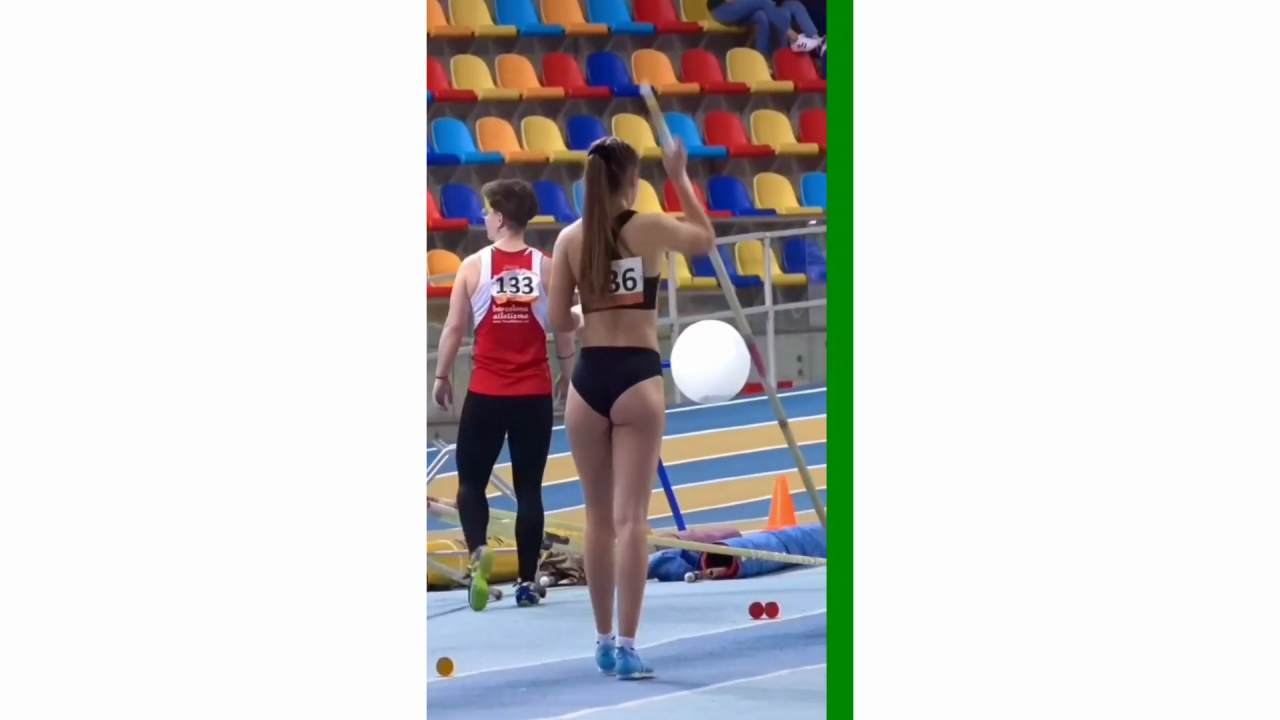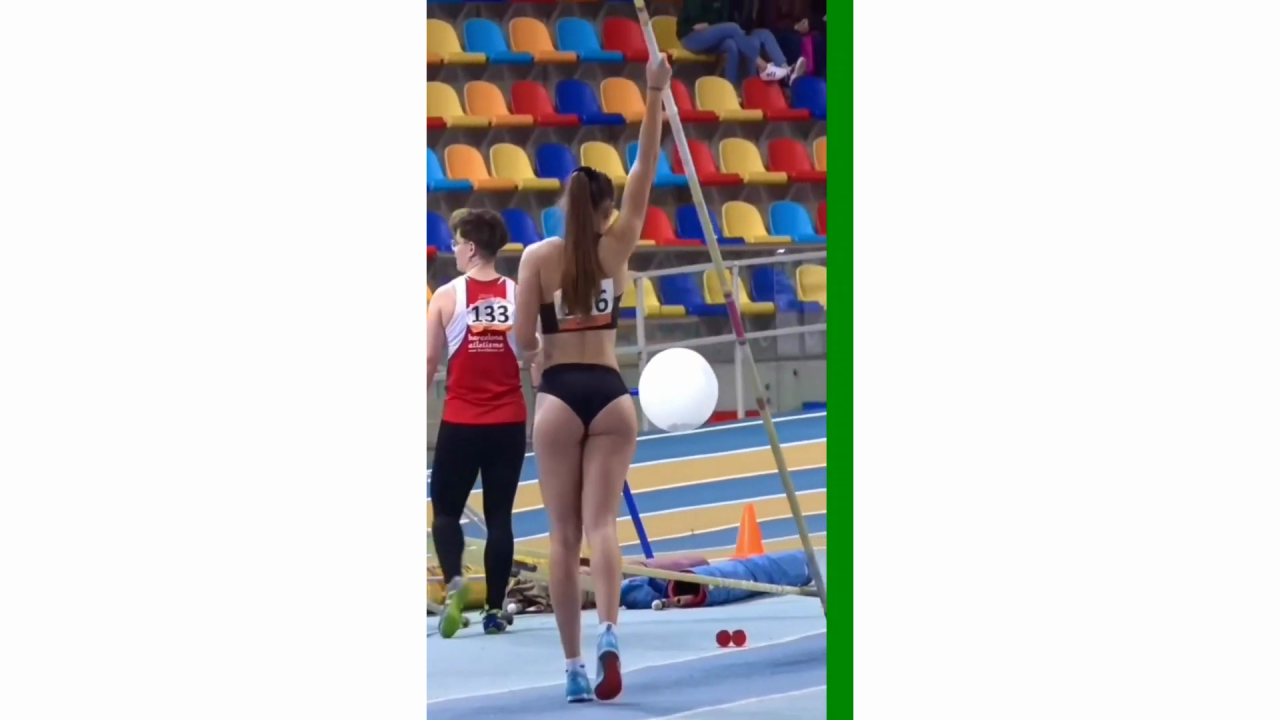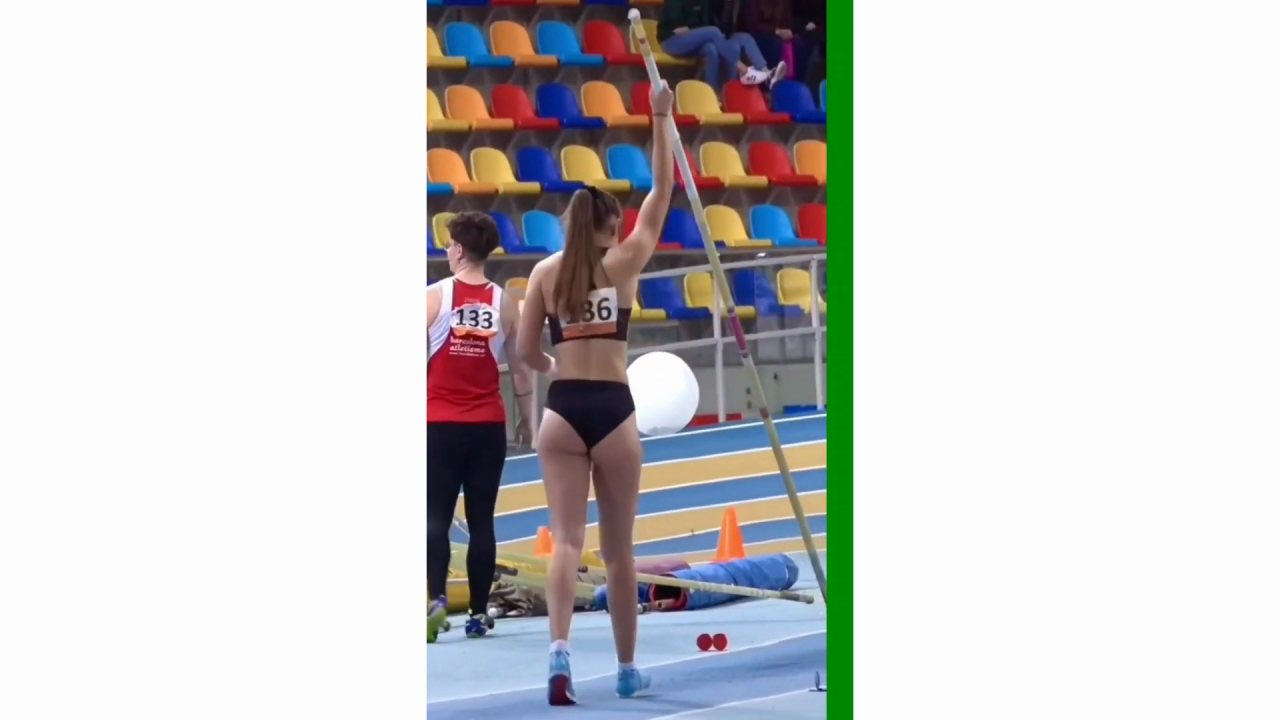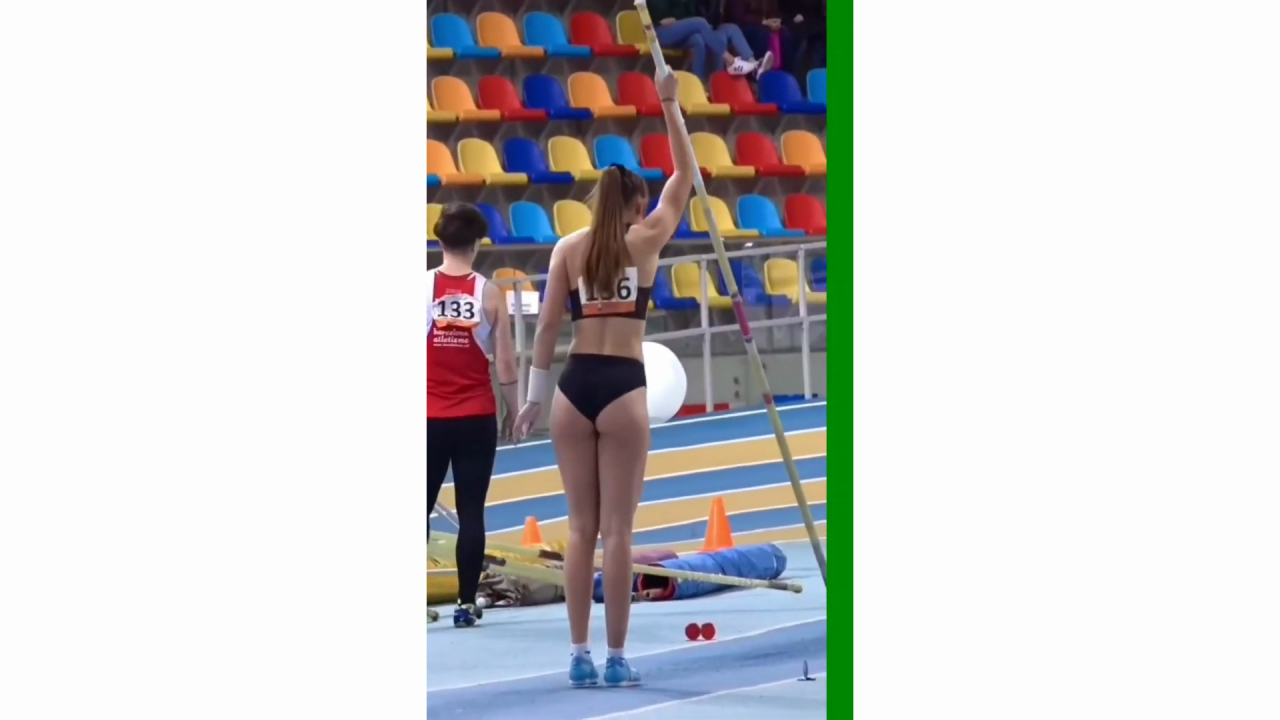
dt=0.5s
person 1, frame 1
left shoulder: (570, 236)
right shoulder: (652, 229)
left elbow: (558, 321)
right elbow: (708, 233)
right wrist: (679, 172)
left hip: (587, 381)
right hip: (638, 378)
left knee: (600, 519)
right knee: (629, 519)
left ankle: (605, 641)
right ankle: (627, 644)
person 1, frame 2
left shoulder: (537, 256)
right shoulder: (617, 243)
left elbow: (522, 339)
right elbow: (646, 163)
right wrist: (655, 90)
left hip: (558, 397)
right hip: (609, 396)
left knee: (563, 536)
right knee: (600, 527)
left ankle: (574, 667)
right ankle: (608, 636)
person 1, frame 3
left shoulder: (545, 271)
right shoulder: (625, 260)
left elbow: (526, 350)
right elbow: (661, 192)
right wrist: (661, 119)
left hip: (562, 411)
right hip: (613, 412)
left knee: (566, 539)
right knee: (618, 549)
left ankle: (560, 651)
right ankle: (627, 668)
person 1, frame 4
left shoulder: (568, 247)
right shoulder: (648, 238)
left elbow: (547, 325)
right elbow: (685, 176)
left wrist: (535, 392)
right wrist: (669, 104)
left hip: (575, 386)
right hip: (623, 388)
left knee: (581, 527)
right knee: (616, 529)
left ankle: (580, 654)
right ankle: (615, 657)
person 2, frame 1
left shoulder: (473, 266)
right shoulder: (547, 267)
left elbow: (453, 328)
right elbow: (564, 334)
left wrist: (441, 376)
right wrist: (568, 377)
left hip: (486, 393)
right hip: (535, 394)
left knee: (472, 482)
right knee: (528, 489)
left ankle: (479, 554)
right ankle: (527, 581)
person 2, frame 2
left shoulder: (447, 296)
right shoulder: (518, 296)
left elbow: (430, 359)
left hip: (461, 422)
right hip: (509, 422)
left knee: (446, 511)
right knee: (499, 517)
left ankle: (455, 584)
right ankle: (495, 609)
person 2, frame 3
left shoulder: (433, 296)
right shoulder: (505, 303)
right elbow: (520, 369)
right wrist: (527, 416)
left hip: (441, 423)
right hip: (489, 425)
left knee: (439, 517)
right knee: (481, 521)
left ankle: (437, 600)
right ankle: (478, 613)
person 2, frame 4
left shoulder: (420, 288)
right shoulder: (490, 294)
right elbow: (506, 362)
right wrist: (512, 408)
left hip: (430, 417)
right hip: (476, 417)
left knee: (420, 506)
right knee: (471, 512)
right ankle: (467, 603)
